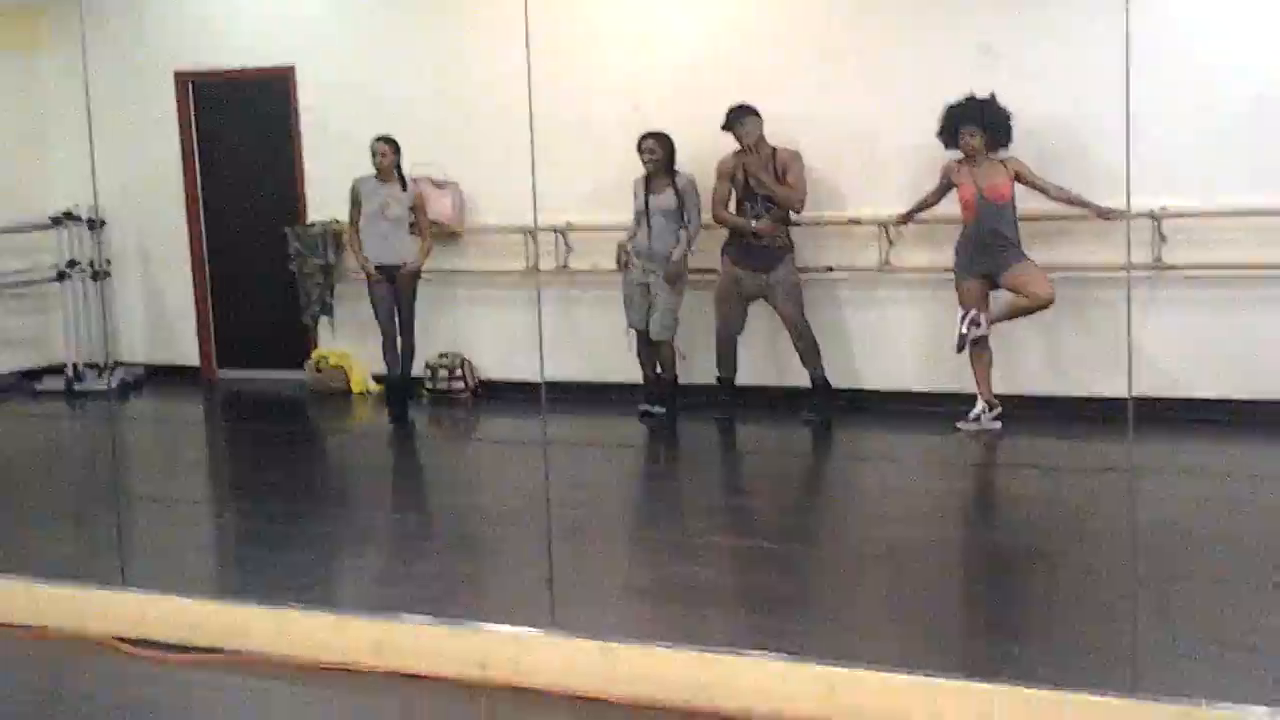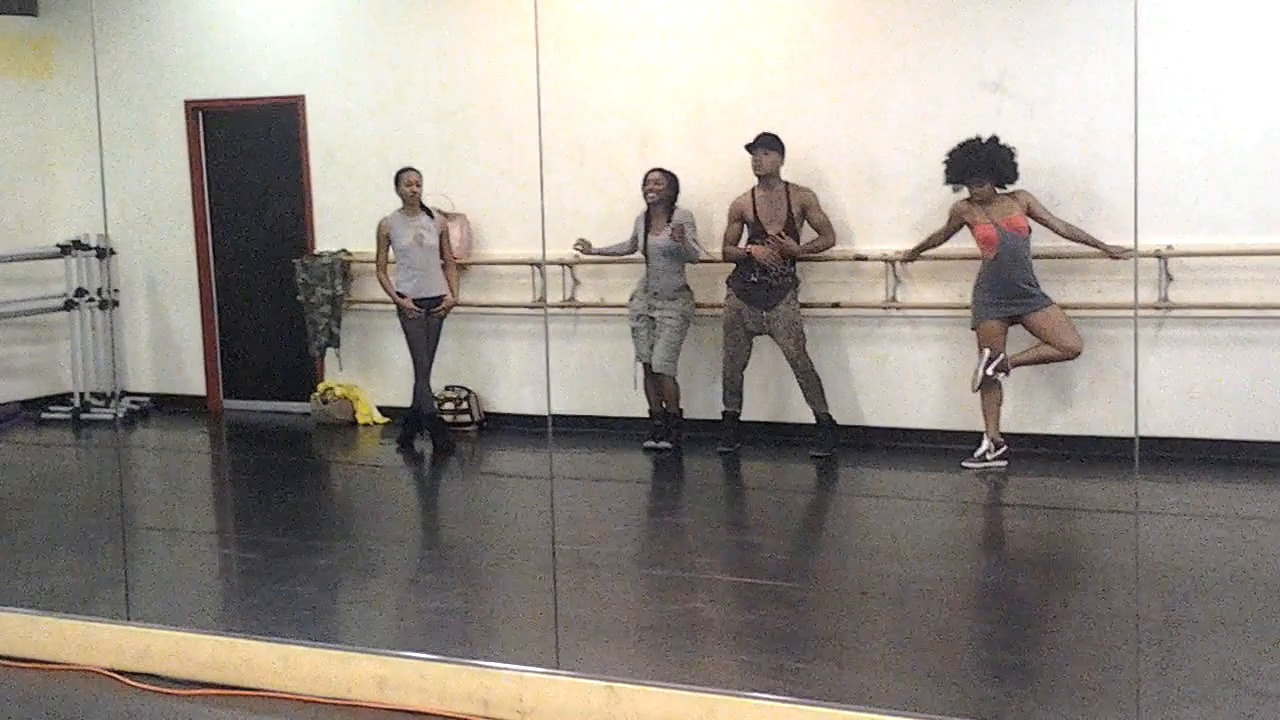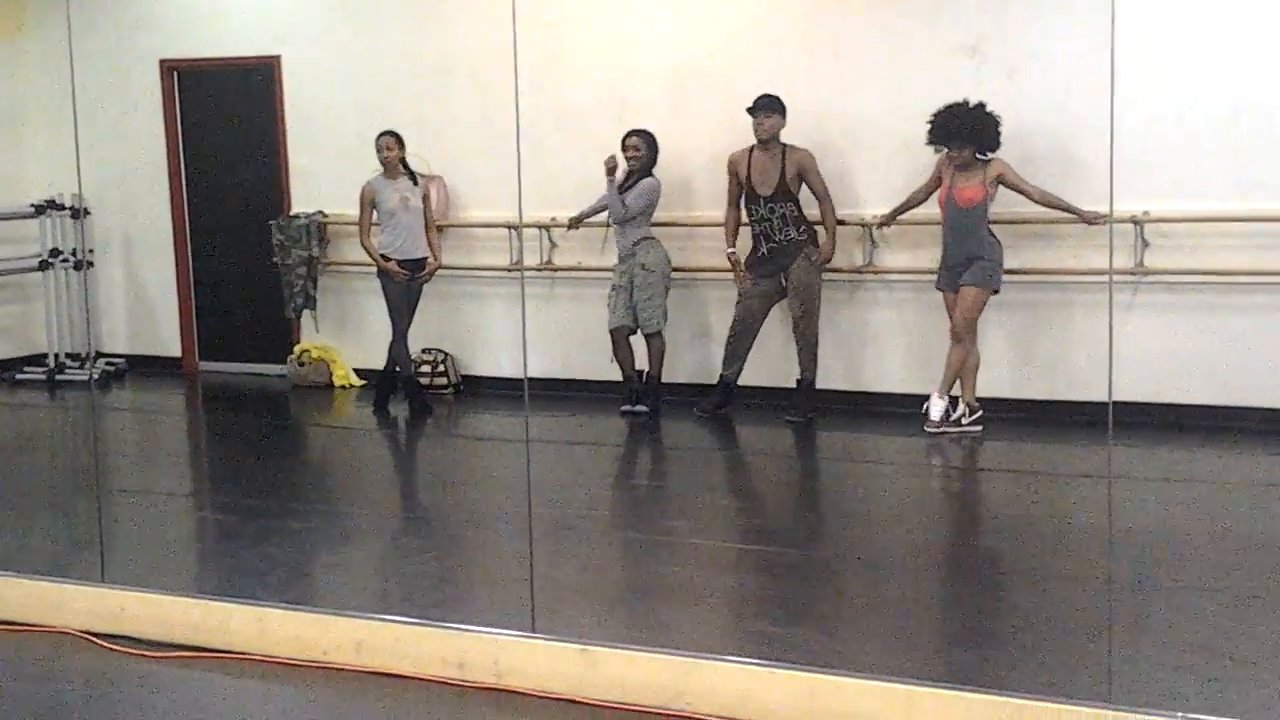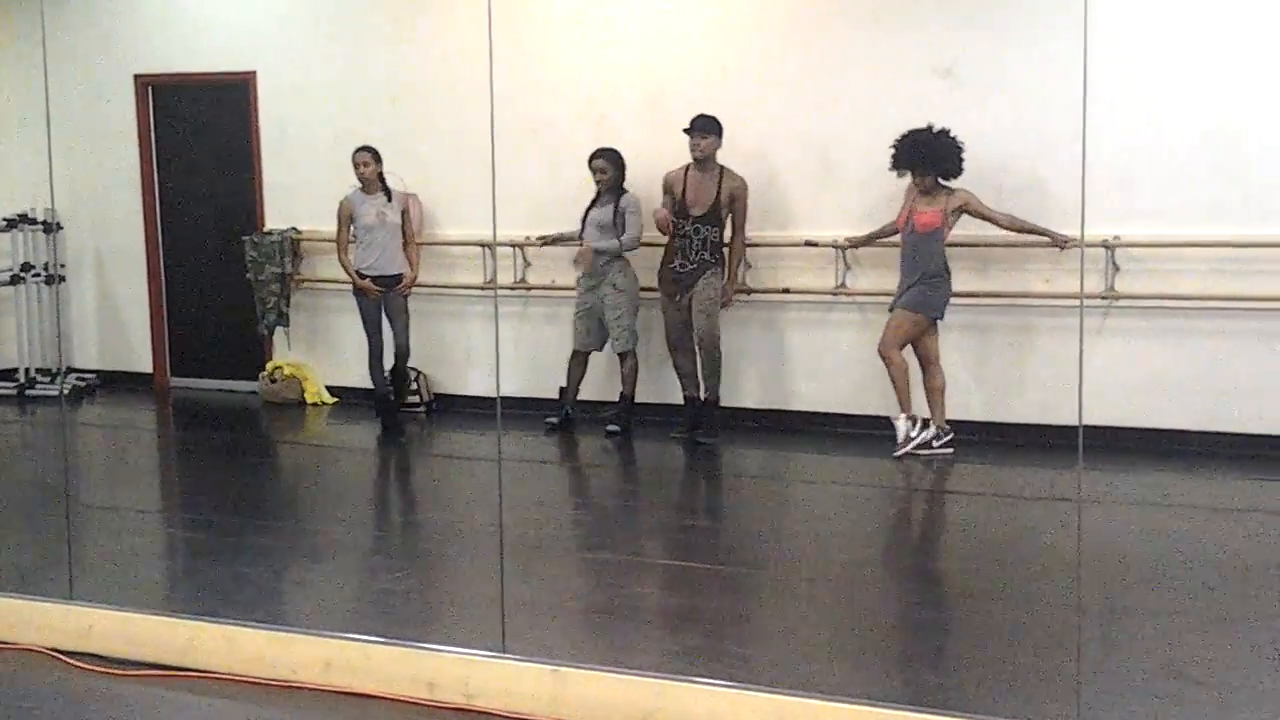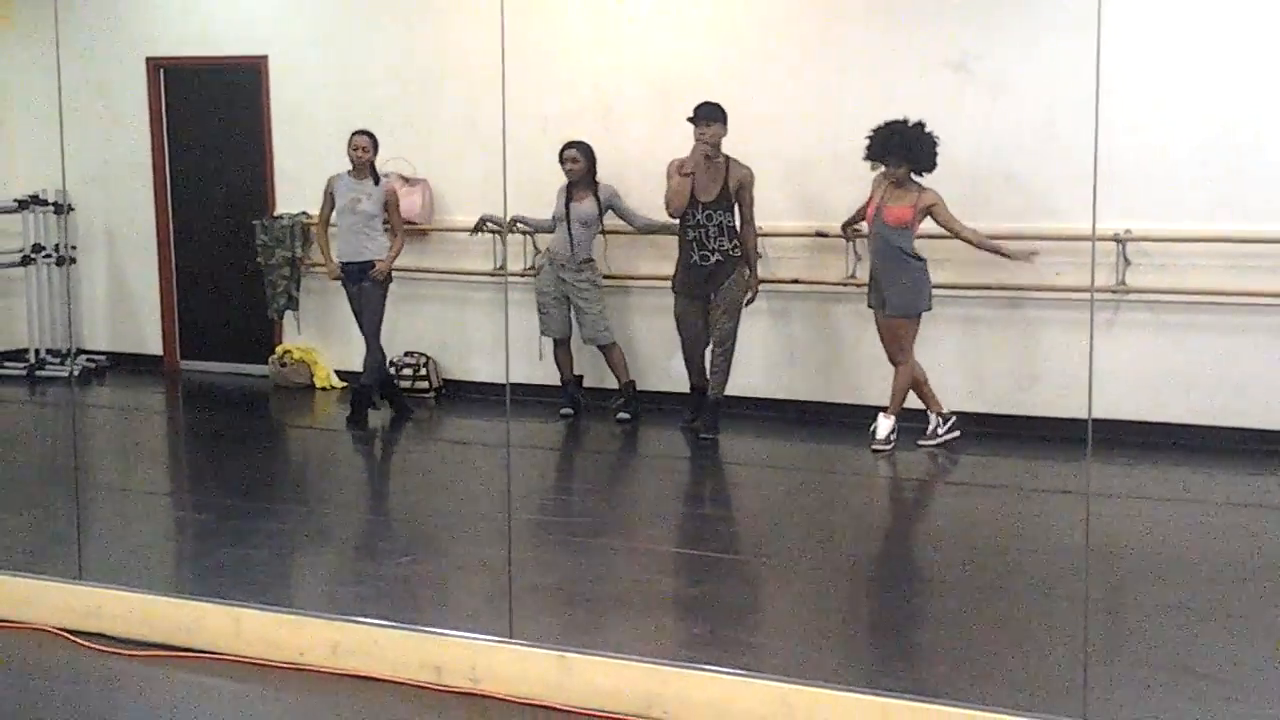
dt=1s
person 1, frame 1
left shoulder: (1009, 166)
right shoulder: (953, 170)
left elbow: (1051, 190)
right elbow: (933, 198)
left wrist: (1096, 208)
right wrist: (907, 215)
left hip: (1007, 254)
right hip: (970, 258)
left knee: (1043, 294)
right knee: (977, 336)
left ankle: (982, 319)
right ankle: (987, 404)
person 1, frame 2
left shoulder: (1020, 200)
right shoulder: (964, 210)
left elbow: (1059, 227)
right elbow: (942, 235)
left wrist: (1104, 247)
right wrist: (914, 252)
left hip: (1027, 293)
right hip: (991, 296)
left knee: (1072, 347)
right knee: (990, 372)
left ankle: (1005, 362)
right ankle: (994, 444)
person 1, frame 3
left shoulder: (993, 168)
right shoulder: (945, 165)
left elbow: (1034, 193)
right elbow: (923, 193)
left wrist: (1079, 213)
right wrist: (892, 215)
left hip: (981, 259)
right hip: (952, 261)
left knee: (961, 330)
right knee: (964, 335)
left ankle: (940, 399)
right ankle: (969, 408)
person 1, frame 4
left shoulder: (956, 199)
right shoulder: (912, 193)
left elbow: (1000, 219)
right elbow: (899, 225)
left wrist: (1049, 234)
right wrist: (864, 240)
left hip: (930, 286)
right hip: (911, 285)
left knee: (888, 348)
right knee: (929, 360)
left ankle: (909, 421)
right ankle: (939, 432)
person 1, frame 5
left shoulder: (925, 197)
right shoulder: (880, 184)
left elbow: (962, 231)
left wrist: (1007, 251)
right wrist: (848, 224)
left hip: (907, 282)
right hip: (880, 282)
left knee: (902, 357)
right knee: (898, 357)
left ankle: (887, 422)
right ankle: (940, 417)
person 2, frame 1
left shoulder: (788, 158)
right shoulder: (729, 164)
left elbow: (796, 203)
right elbow: (718, 212)
left wrist: (760, 173)
right wrist: (754, 225)
left hip: (778, 256)
right hip: (738, 257)
left knee: (797, 323)
right knee: (727, 328)
left ankle: (821, 389)
right ankle: (726, 391)
person 2, frame 2
left shoulder: (801, 197)
right shoulder: (741, 204)
left elbow: (828, 237)
right elbow: (726, 251)
left wrist: (797, 249)
right wrist: (750, 250)
left hip: (782, 294)
right hip: (742, 293)
left knee: (799, 360)
right knee: (733, 363)
left ankle: (825, 425)
right ankle: (731, 426)
person 2, frame 3
left shoulder: (799, 158)
right shoulder: (738, 161)
left elbow: (824, 199)
right elbow: (733, 206)
left wrist: (830, 241)
right wrist: (731, 250)
left hip: (801, 252)
right hip: (761, 256)
left knee: (804, 323)
right knee: (742, 323)
left ankle: (805, 393)
right ankle: (725, 389)
person 2, frame 4
left shoulder: (734, 184)
right shoulder: (673, 179)
left elbow: (738, 234)
right elbow: (666, 219)
left wrist: (732, 280)
right wrist: (660, 218)
left hip: (708, 270)
right hip: (672, 271)
left knee: (706, 337)
right knee: (678, 343)
left ankle: (712, 407)
right ankle: (693, 409)
person 2, frame 5
left shoulder: (740, 173)
right shoulder: (678, 167)
left elbow: (747, 225)
right elbow: (674, 209)
left wrist: (753, 272)
right wrist: (691, 167)
left hip: (728, 268)
right hip: (690, 267)
left knee: (722, 341)
right knee: (692, 339)
left ankle: (711, 409)
right ankle: (697, 394)
person 3, frame 1
left shoulder: (411, 192)
right shoulder: (360, 187)
left elbow: (426, 235)
right elbow: (353, 228)
left wrist: (418, 262)
right wrist: (362, 261)
left hip: (404, 270)
right hip: (377, 270)
left knee: (406, 332)
right knee: (388, 333)
left ankle: (403, 392)
right ankle: (393, 393)
person 3, frame 2
left shoulder: (437, 220)
right shoulder: (388, 224)
left elbow: (449, 263)
right elbow: (381, 270)
left wrist: (453, 294)
right wrist: (397, 299)
left hip: (436, 300)
right hip: (410, 302)
left knee: (424, 368)
right knee: (421, 367)
left ankle: (409, 430)
right ankle: (437, 430)
person 3, frame 3
left shoulder: (419, 183)
right shoulder: (372, 188)
left elbow: (430, 227)
right elbow: (364, 235)
left wrist: (436, 258)
right wrist: (382, 263)
left hip: (418, 263)
right hip: (391, 265)
left knee: (402, 329)
right knee: (400, 329)
left ankle: (384, 388)
right ankle: (414, 392)
person 3, frame 4
left shoulder: (399, 200)
right shoulder: (349, 204)
left elbow: (410, 242)
right elbow: (342, 250)
left wrist: (413, 272)
right wrist: (357, 280)
left hip: (395, 280)
right hip: (367, 281)
left knee: (402, 344)
right knee: (376, 344)
left ankle: (397, 381)
right ankle: (386, 410)
person 3, frame 5
left shoulder: (384, 190)
right shoulder: (335, 183)
left elbow: (398, 233)
right elbow: (322, 226)
left wrist: (388, 262)
right wrist: (329, 261)
left hip: (374, 268)
right hip: (348, 268)
left knee: (371, 336)
right knee: (369, 336)
left ankle: (361, 401)
right ankle: (394, 396)
person 4, frame 1
left shoulder: (683, 182)
right shoulder: (639, 183)
left elbow: (694, 224)
left wrist: (679, 257)
right wrist: (625, 243)
left hip: (667, 265)
right hip: (637, 263)
left knee: (661, 333)
right knee: (641, 331)
left ankle: (668, 393)
right ankle: (650, 390)
person 4, frame 2
left shoulder: (682, 216)
right shoulder: (642, 220)
left elbow: (694, 256)
right elbow: (631, 246)
left wrist: (681, 241)
right wrist: (594, 250)
left hip: (675, 302)
right hip: (644, 299)
left knee: (663, 367)
right knee: (648, 366)
left ankle: (673, 426)
right ankle: (657, 425)
person 4, frame 3
left shoulder: (649, 184)
right shoulder: (628, 178)
left elbow: (618, 214)
right elbow: (610, 200)
left wrist: (610, 178)
right wrist: (582, 215)
left hip: (646, 258)
right hip: (625, 261)
left knee: (651, 328)
right knee: (618, 330)
left ankle: (651, 392)
right ankle: (633, 389)
person 4, frame 4
left shoulder: (628, 200)
right shoulder: (598, 199)
left elbow: (632, 240)
left wrist: (594, 247)
right wrist: (558, 237)
left hip: (616, 277)
right hip: (590, 278)
left knee: (624, 345)
right knee: (580, 347)
left ankle: (625, 410)
right ankle: (567, 407)
person 4, frame 5
left shoulder: (605, 192)
right shoulder: (563, 192)
left elbow: (636, 221)
left wrist: (670, 226)
right wrist: (520, 219)
left hip: (583, 272)
right hip: (551, 268)
left knee: (601, 335)
right knee: (560, 335)
left ankle: (628, 394)
right ankle: (571, 392)
